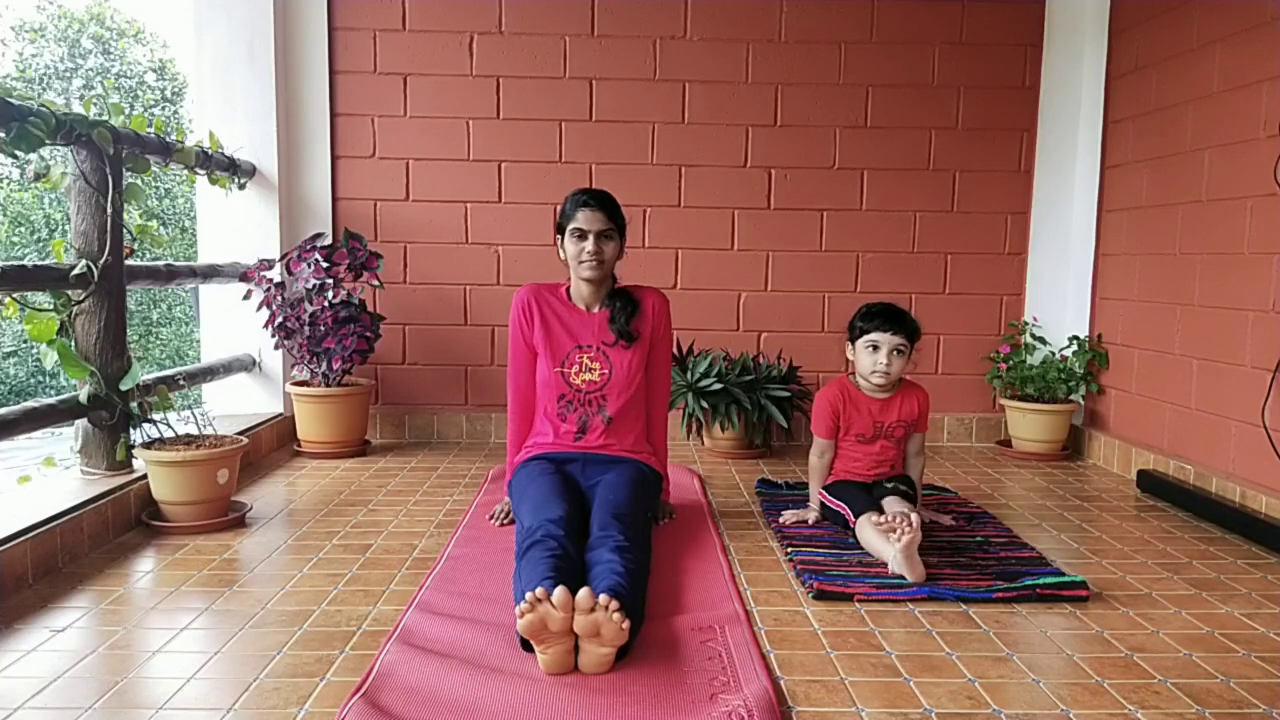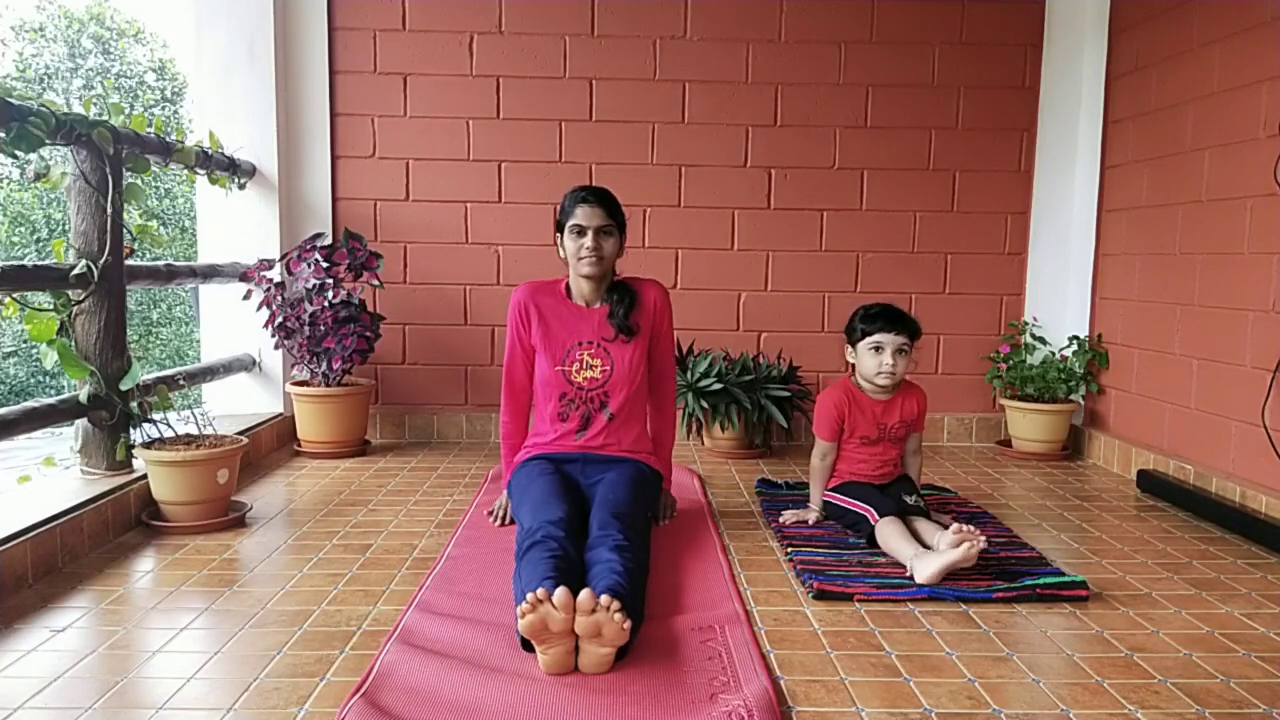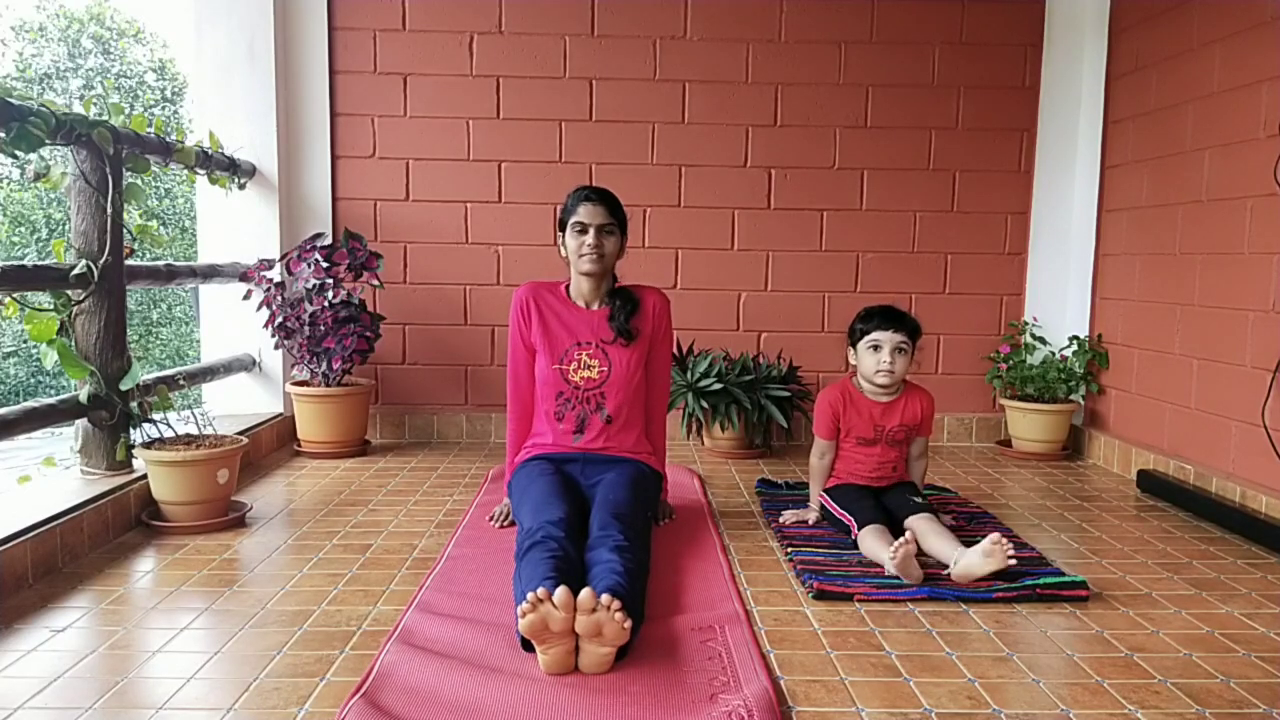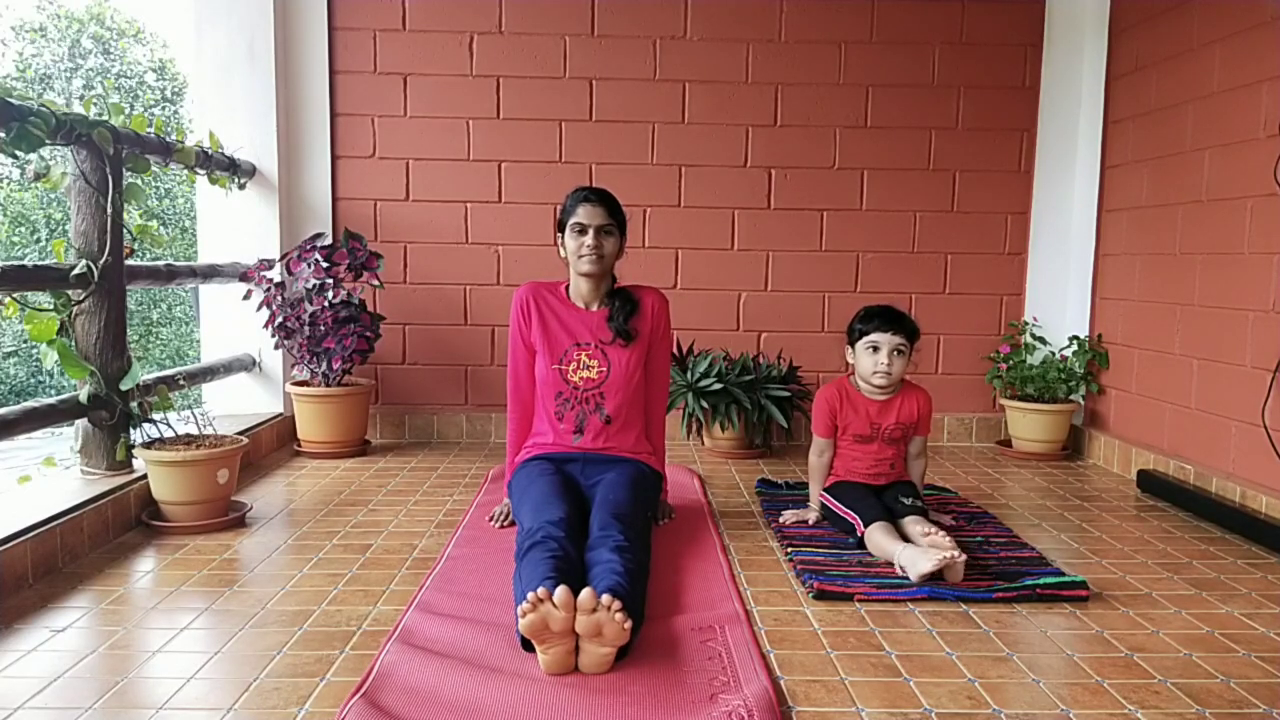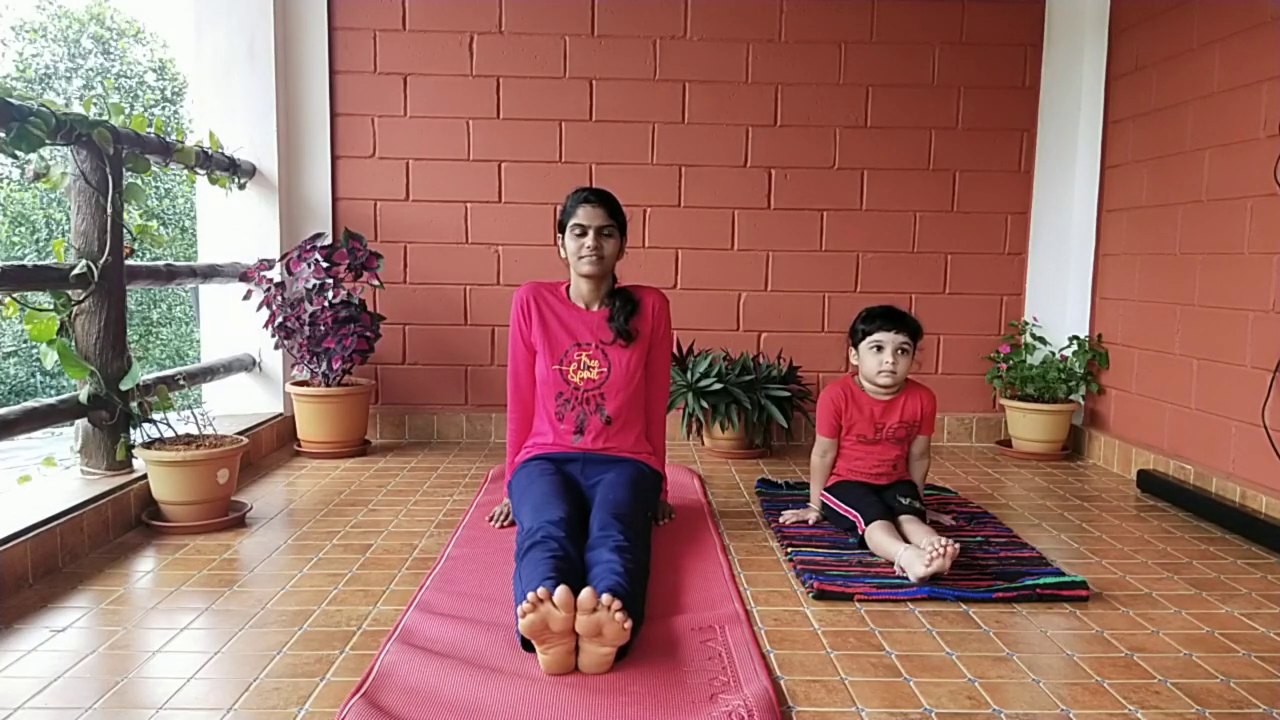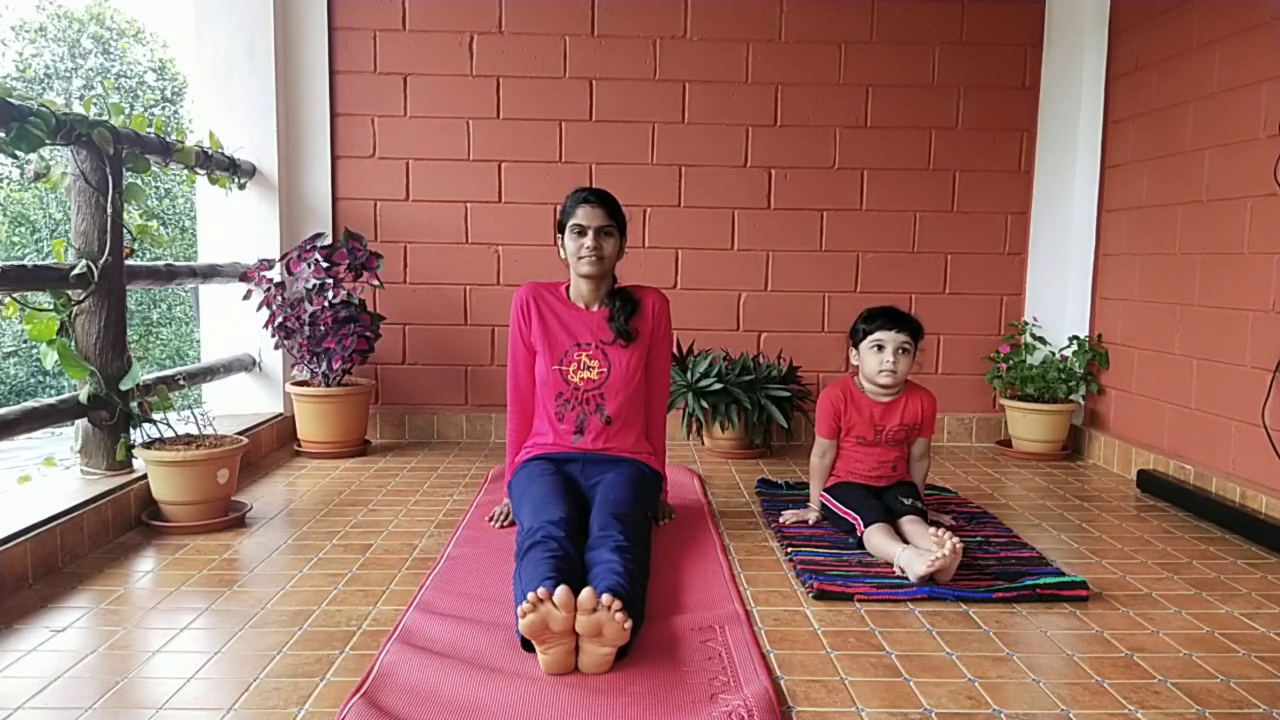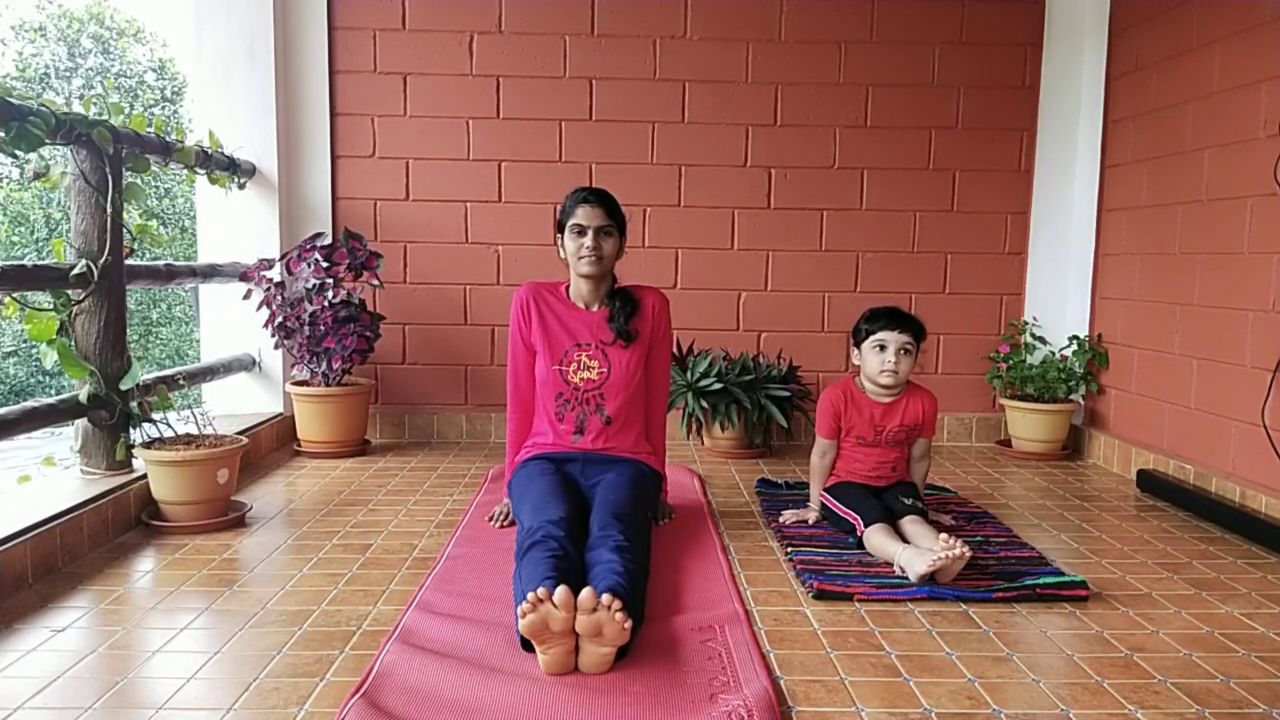
dt=0.7s
person 1, frame 1
left shoulder: (650, 306)
right shoulder: (531, 303)
left elbow: (657, 403)
right elbow: (521, 402)
left wrist: (659, 487)
right wrist: (514, 480)
left hip: (623, 462)
right hip: (547, 460)
left knee: (615, 532)
right knee: (548, 527)
left ankle: (608, 623)
right ankle: (546, 624)
person 1, frame 2
left shoulder: (650, 299)
right shoulder: (530, 301)
left elbow: (662, 395)
right elbow: (515, 398)
left wrist: (661, 479)
right wrist: (510, 481)
left hip: (624, 462)
right hip: (546, 460)
left knee: (614, 532)
right knee: (548, 528)
left ankle: (605, 624)
right ankle: (549, 626)
person 1, frame 3
left shoulder: (650, 306)
right shoulder: (530, 301)
left elbow: (656, 403)
right elbow: (520, 401)
left wrist: (657, 486)
right wrist: (513, 482)
left hip: (623, 463)
right hip: (546, 461)
left knee: (614, 532)
right knee: (547, 528)
left ankle: (607, 621)
right ankle: (545, 620)
person 1, frame 4
left shoulder: (650, 306)
right shoulder: (531, 302)
left elbow: (655, 403)
right elbow: (520, 401)
left wrist: (656, 486)
right wrist: (513, 483)
left hip: (623, 463)
right hip: (546, 460)
left knee: (615, 531)
right knee: (548, 527)
left ankle: (607, 622)
right ankle: (548, 623)
person 1, frame 5
left shoulder: (649, 306)
right shoulder: (531, 301)
left elbow: (655, 405)
right elbow: (521, 402)
left wrist: (655, 484)
right wrist: (513, 483)
left hip: (623, 463)
right hip: (546, 460)
left knee: (614, 531)
right knee: (548, 528)
left ankle: (607, 622)
right ankle: (545, 621)
person 1, frame 6
left shoulder: (650, 306)
right shoulder: (531, 302)
left elbow: (656, 404)
right elbow: (520, 402)
left wrist: (655, 485)
right wrist: (514, 483)
left hip: (623, 463)
right hip: (546, 460)
left knee: (613, 531)
right knee: (548, 527)
left ankle: (606, 622)
right ankle: (549, 626)
person 1, frame 7
left shoulder: (650, 306)
right shoulder: (531, 301)
left elbow: (656, 405)
right elbow: (521, 402)
left wrist: (656, 485)
right wrist: (513, 485)
left hip: (623, 464)
right hip: (547, 461)
left knee: (614, 531)
right knee: (549, 527)
left ankle: (608, 620)
right ankle: (546, 618)
person 2, frame 1
left shoulder: (916, 398)
right shoulder: (833, 395)
left elbow: (915, 455)
right elbow: (821, 454)
left wrist: (913, 503)
right wrist: (814, 505)
left hip: (889, 483)
right hip: (843, 485)
left knee: (897, 495)
right knee: (866, 512)
left ankle: (905, 537)
right ankle: (897, 557)
person 2, frame 2
left shoulder: (915, 396)
right shoulder: (835, 398)
left elbow: (912, 453)
right elbow: (823, 456)
left wrist: (913, 497)
right wrist: (816, 506)
left hip: (892, 482)
right hip: (845, 486)
left knee: (914, 515)
right knee: (884, 513)
left ankle: (947, 545)
right ankle: (920, 560)
person 2, frame 3
left shoulder: (920, 400)
right shoulder: (834, 398)
left elbow: (917, 457)
right elbow: (822, 455)
left wrist: (914, 500)
right wrist: (815, 505)
left hip: (894, 486)
right hip: (845, 486)
left knee: (922, 518)
right knee: (870, 523)
left ankle: (962, 559)
right ankle: (893, 561)
person 2, frame 4
left shoulder: (918, 399)
right shoulder: (832, 396)
left elbow: (916, 456)
right elbow: (821, 453)
left wrist: (914, 499)
right wrist: (815, 505)
left hip: (894, 484)
right hip: (845, 484)
left knee: (913, 518)
right knee: (873, 519)
left ankle: (946, 557)
right ankle: (908, 556)
person 2, frame 5
left shoulder: (922, 399)
right shoulder: (836, 395)
left elbow: (919, 457)
right elbow: (823, 454)
left wrist: (916, 500)
right wrist: (815, 505)
left hip: (895, 484)
right hip: (846, 484)
left knee: (910, 516)
right knee: (875, 518)
left ankle: (935, 551)
right ankle: (908, 557)
person 2, frame 6
left shoulder: (923, 401)
right shoulder: (836, 397)
left elbow: (919, 458)
right elbow: (823, 455)
left wrist: (916, 499)
right wrist: (815, 505)
left hip: (896, 485)
right hip: (846, 485)
left knee: (911, 518)
right knee: (874, 520)
left ankle: (939, 553)
right ankle: (907, 558)
person 2, frame 7
left shoulder: (923, 401)
right shoulder: (837, 397)
left elbow: (919, 459)
right elbow: (823, 454)
left wrist: (916, 500)
right wrist: (815, 505)
left hip: (895, 485)
right hip: (846, 485)
left knee: (912, 518)
right knee: (874, 519)
left ankle: (940, 554)
right ankle: (908, 557)
